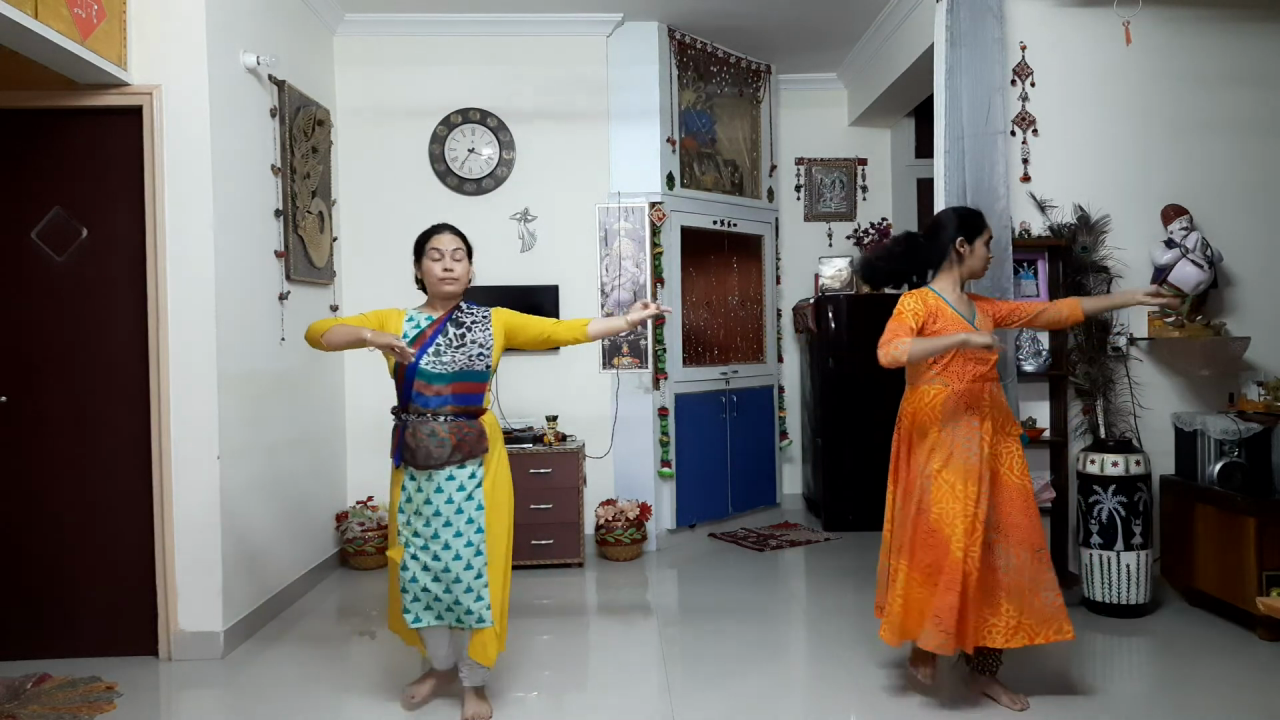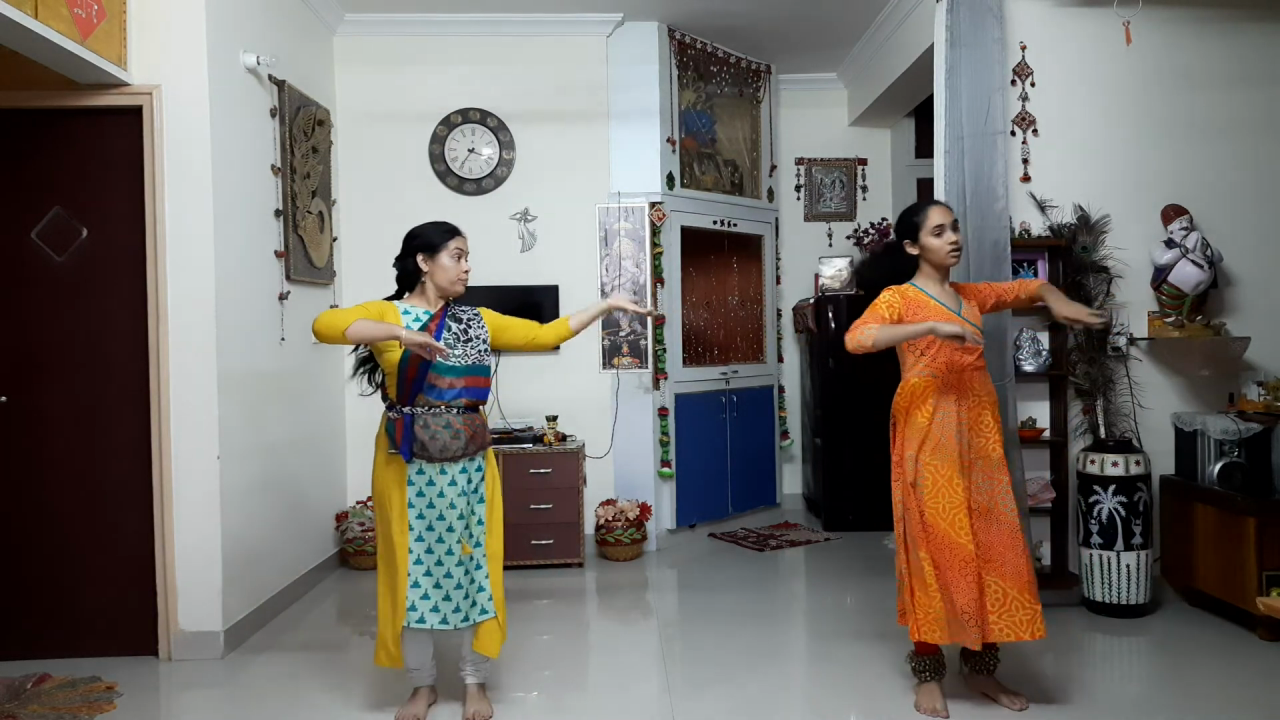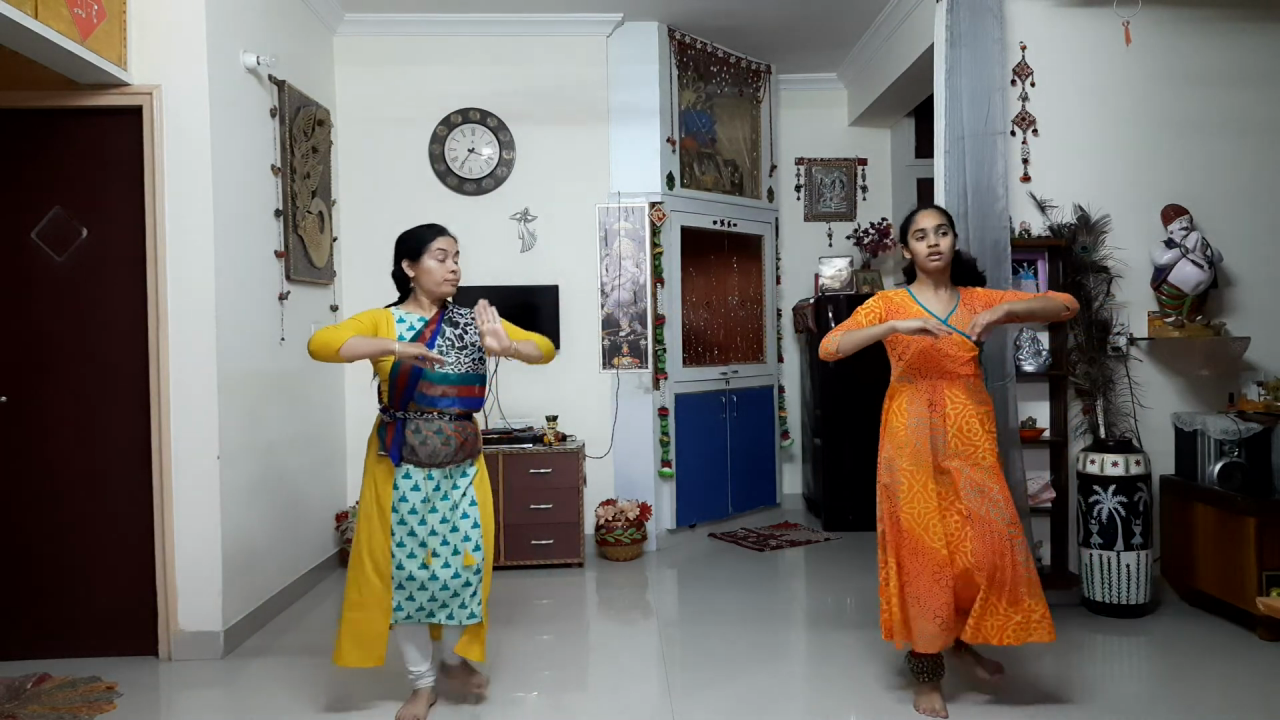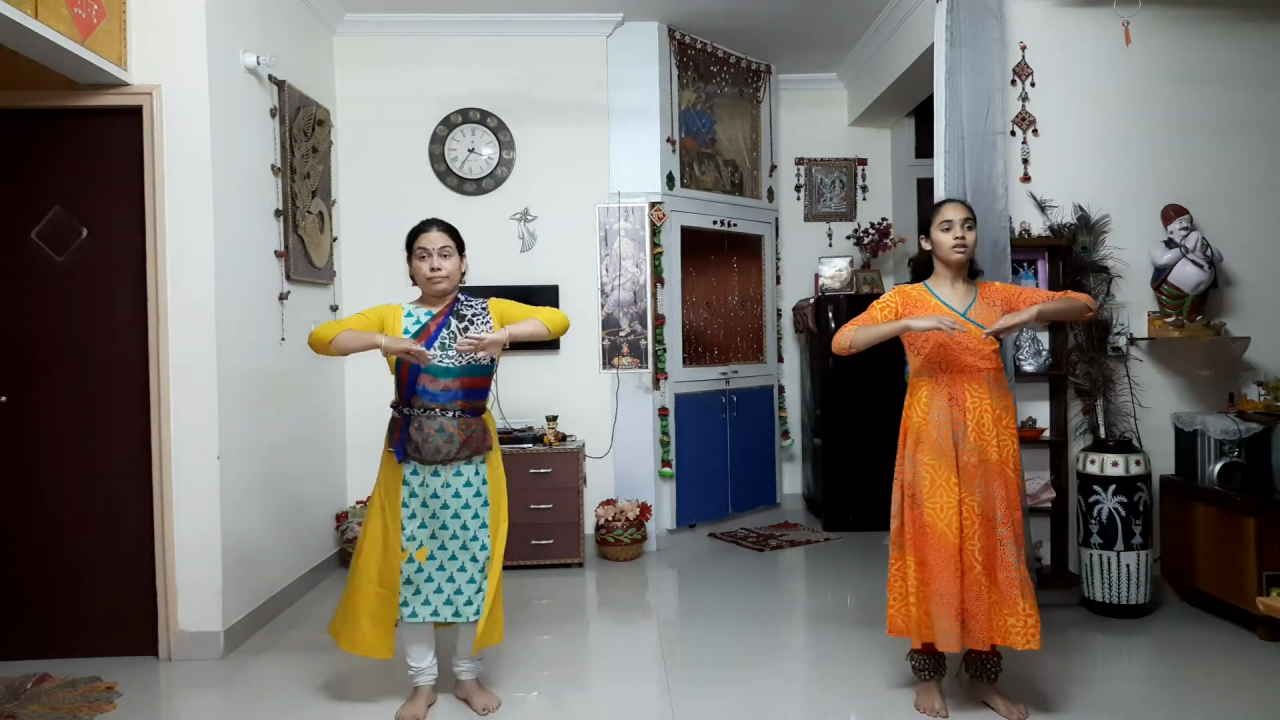
dt=0.4s
person 1, frame 1
left shoulder: (985, 307)
right shoulder: (917, 303)
left elbow: (1054, 311)
right elbow: (890, 354)
left wrist: (1128, 298)
right wrist: (964, 339)
left hip: (992, 438)
right hip: (938, 440)
left knee: (1000, 545)
right knee: (941, 546)
left ankle: (984, 669)
right ankle: (927, 644)
person 1, frame 2
left shoulder: (972, 295)
right shoulder: (896, 297)
left elbow: (1033, 287)
right elbow: (856, 339)
left wrist: (1062, 304)
right wrist: (936, 327)
left hip: (980, 430)
right hip: (927, 433)
left knee: (993, 543)
right knee: (936, 546)
left ankle: (982, 669)
right ankle: (928, 675)
person 1, frame 3
left shoulder: (981, 301)
right shoulder: (888, 303)
left elbow: (1067, 305)
right elbow: (828, 348)
left wrist: (1007, 308)
right wrist: (896, 326)
left hip: (970, 437)
right hip: (911, 439)
left knee: (991, 545)
right knee: (919, 551)
left ankle: (965, 637)
right ankle: (926, 677)
person 1, frame 4
left shoulder: (998, 295)
right shoulder: (905, 298)
left elbow: (1085, 305)
right elbow: (841, 341)
left wrist: (1031, 312)
right wrist: (908, 323)
left hip: (990, 434)
right hip: (932, 435)
left knee: (991, 549)
right knee: (932, 546)
left ankle: (983, 677)
right ankle: (927, 675)
person 2, frame 1
left shoulder: (495, 322)
right shoulder: (393, 321)
left elbow: (563, 330)
right elbow: (317, 334)
left wrist: (628, 321)
right wrist: (369, 336)
left hip: (474, 465)
right hip: (415, 465)
left knee: (475, 567)
right knee: (418, 567)
right ankle: (440, 663)
person 2, frame 2
left shoulder: (479, 320)
right shoulder: (386, 314)
left elbow: (545, 335)
right elbow: (325, 325)
left wrist: (605, 306)
right wrist: (401, 335)
left hip: (468, 461)
right hip: (408, 463)
left knee: (472, 562)
right knee: (414, 566)
person 2, frame 3
left shoulder: (474, 321)
right shoulder: (381, 321)
left elbow: (545, 350)
right elbow: (320, 344)
left wrist: (506, 344)
right wrist: (395, 348)
left hip: (460, 467)
right hip: (400, 467)
left knee: (467, 564)
right knee: (406, 570)
left ankle: (458, 659)
person 2, frame 4
left shoulder: (490, 311)
right shoulder: (390, 317)
left elbow: (557, 320)
right elbow: (320, 338)
left wrist: (501, 336)
right wrist: (384, 343)
left hip: (471, 462)
right hip: (412, 463)
left knee: (472, 563)
right knee: (413, 567)
left ankle: (468, 676)
